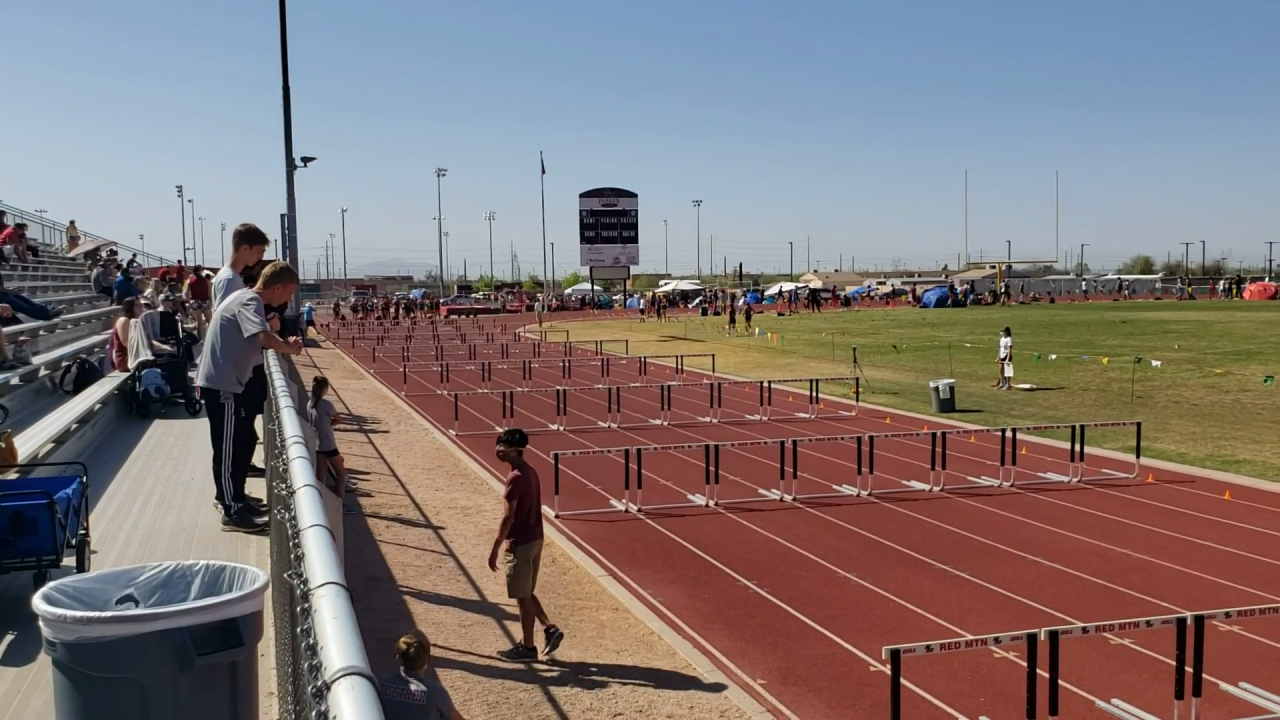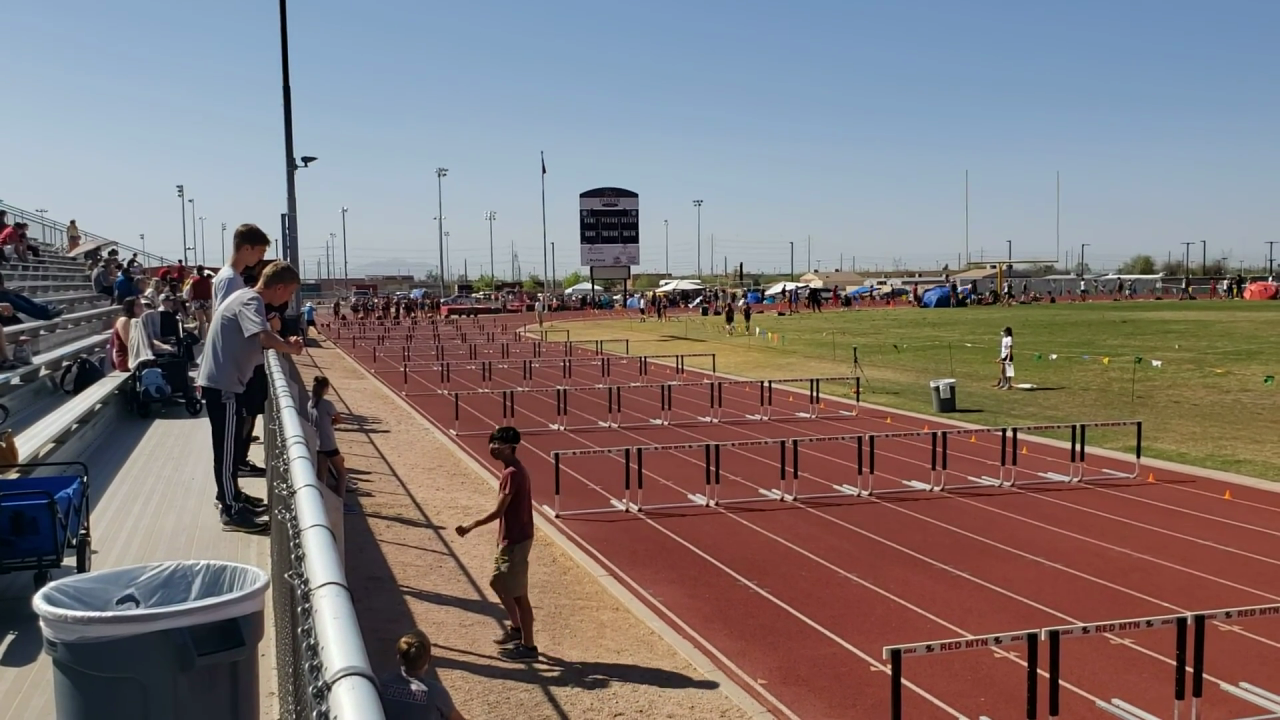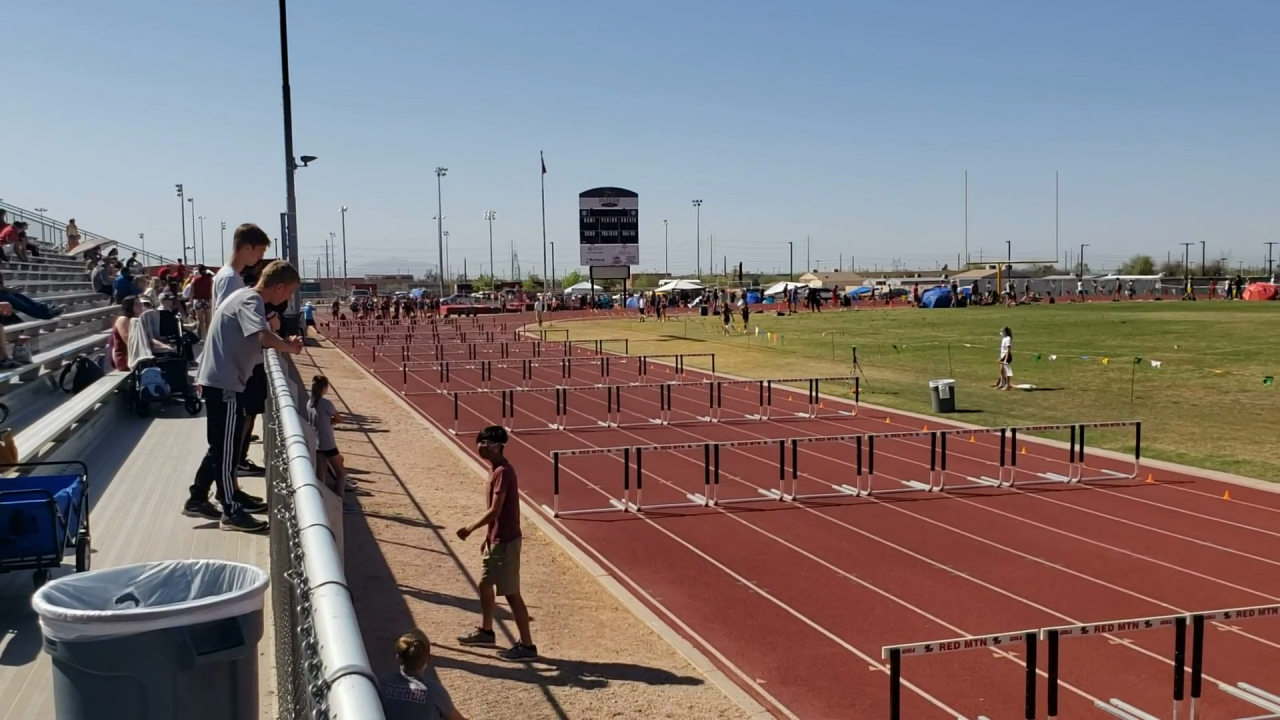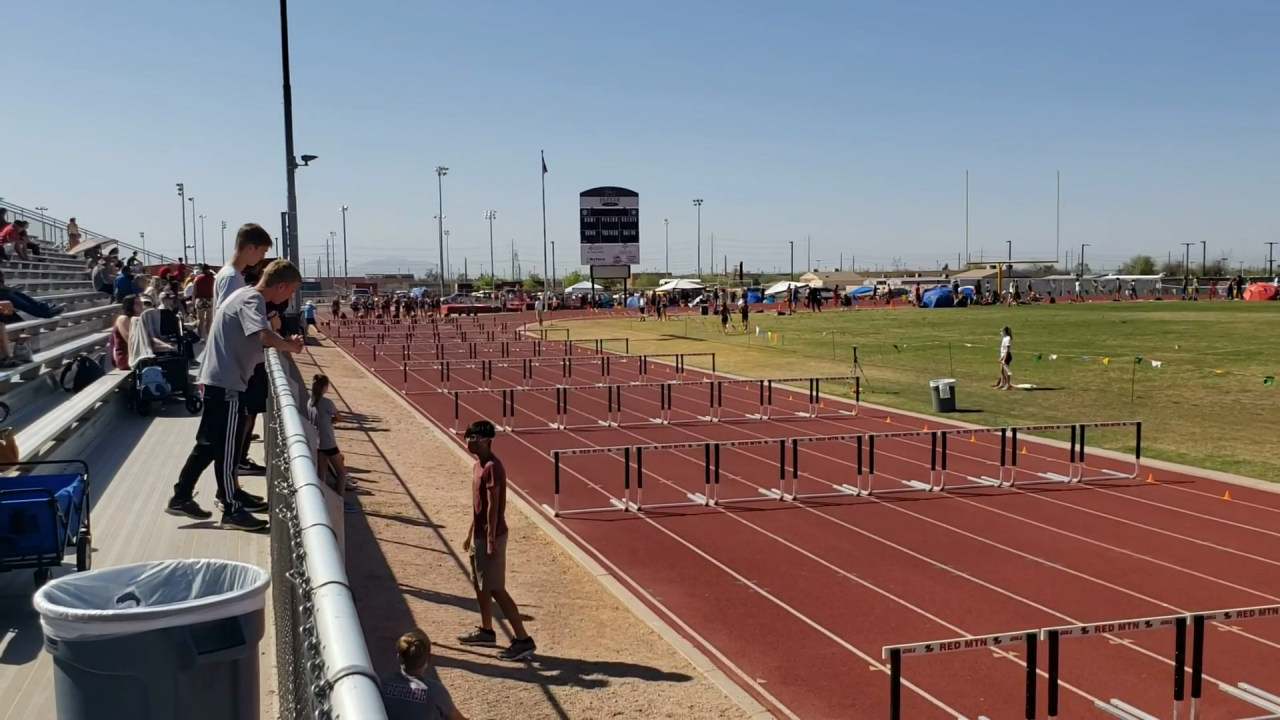
dt=0.2s
person 1, frame 1
left shoulder: (247, 299)
right shoulder: (250, 301)
left elbow: (260, 337)
right elbow: (265, 339)
left wrist: (285, 344)
right wrist: (291, 347)
left hip: (226, 382)
right hip: (221, 384)
left knee: (244, 441)
right knee: (227, 448)
left ankle: (235, 498)
right ankle: (232, 512)
person 1, frame 2
left shoulder: (247, 298)
right shoulder: (250, 301)
left elbow: (261, 337)
right elbow: (265, 338)
left wrist: (286, 344)
right wrist: (291, 347)
left hip: (223, 381)
right hip: (222, 384)
left knee: (232, 446)
right knee: (227, 448)
left ankle: (230, 497)
right ankle: (232, 512)
person 1, frame 3
left shoulder: (247, 296)
right shoulder: (250, 300)
left elbow: (258, 337)
right elbow: (265, 338)
left wrist: (284, 343)
right wrist: (291, 347)
left hip: (218, 380)
right hip: (223, 383)
left knee: (222, 446)
right knee: (226, 448)
left ankle: (198, 498)
right ankle: (231, 512)
person 1, frame 4
left shoulder: (248, 296)
right shoulder: (252, 299)
left elbow: (259, 337)
right elbow: (265, 337)
left wrist: (284, 343)
right wrist: (291, 346)
left hip: (218, 379)
right hip: (225, 382)
left knee: (210, 444)
right knee: (226, 447)
left ankle: (181, 497)
right ankle: (232, 511)
person 2, frame 1
left shoulder: (516, 478)
right shoulder: (528, 471)
left elbow: (508, 518)
left wrist: (495, 549)
left hip: (520, 543)
right hip: (532, 538)
left knee: (522, 596)
right knee: (525, 592)
left ankle: (527, 647)
right ankle: (549, 630)
person 2, frame 2
left shoulder: (512, 474)
right shoulder: (515, 470)
left elbow: (498, 511)
left wrist: (470, 526)
right wrist: (503, 538)
left hip: (515, 542)
right hip: (511, 539)
left knee: (517, 594)
right knee: (498, 582)
left ankle: (528, 646)
right ankle: (516, 627)
person 2, frame 3
left shoulder: (502, 472)
right shoulder: (497, 469)
left elbow: (495, 510)
left wrist: (470, 529)
right wrist: (488, 537)
left hip: (505, 541)
right hip: (496, 539)
left knee: (511, 593)
right knee: (485, 586)
left ankle: (526, 646)
right ankle: (486, 631)
person 2, frame 4
left shoulder: (492, 467)
right shoulder: (479, 465)
left elbow: (496, 505)
left wrist: (493, 540)
right wrist: (471, 534)
left hip: (490, 537)
right hip: (480, 535)
left knee: (495, 589)
right knee: (479, 585)
left ankle: (523, 639)
right ankle: (486, 630)
